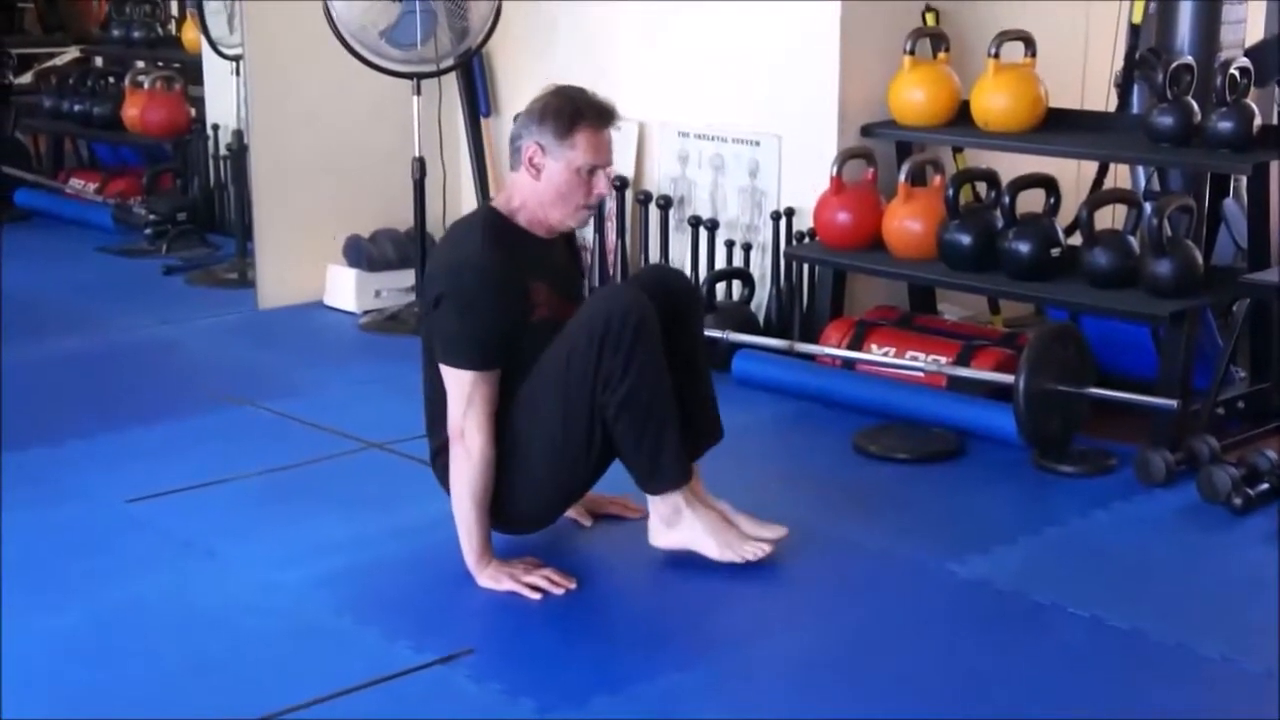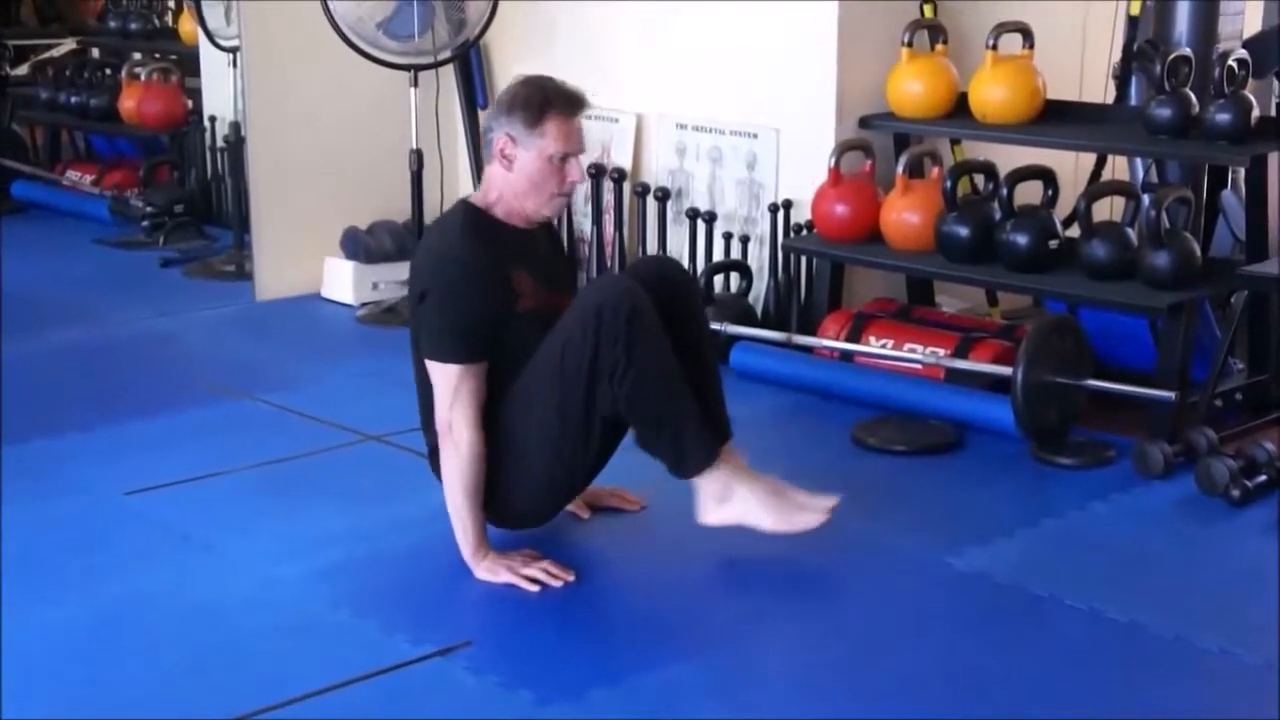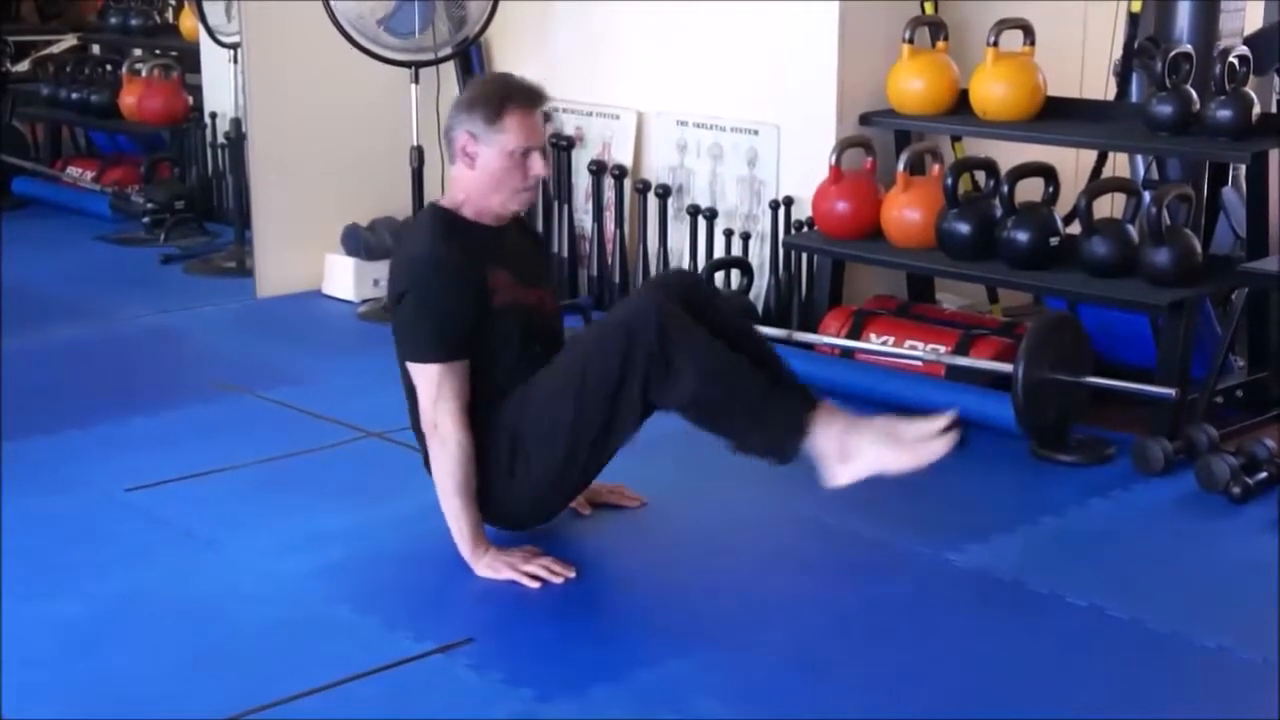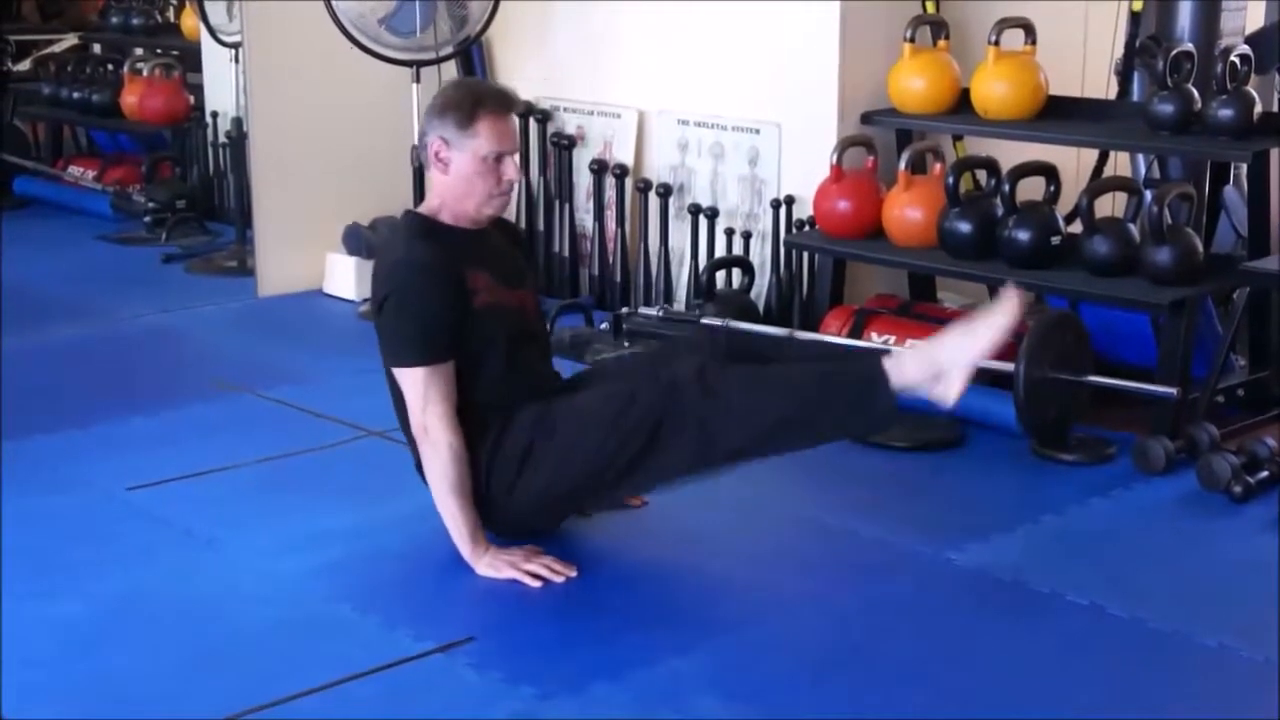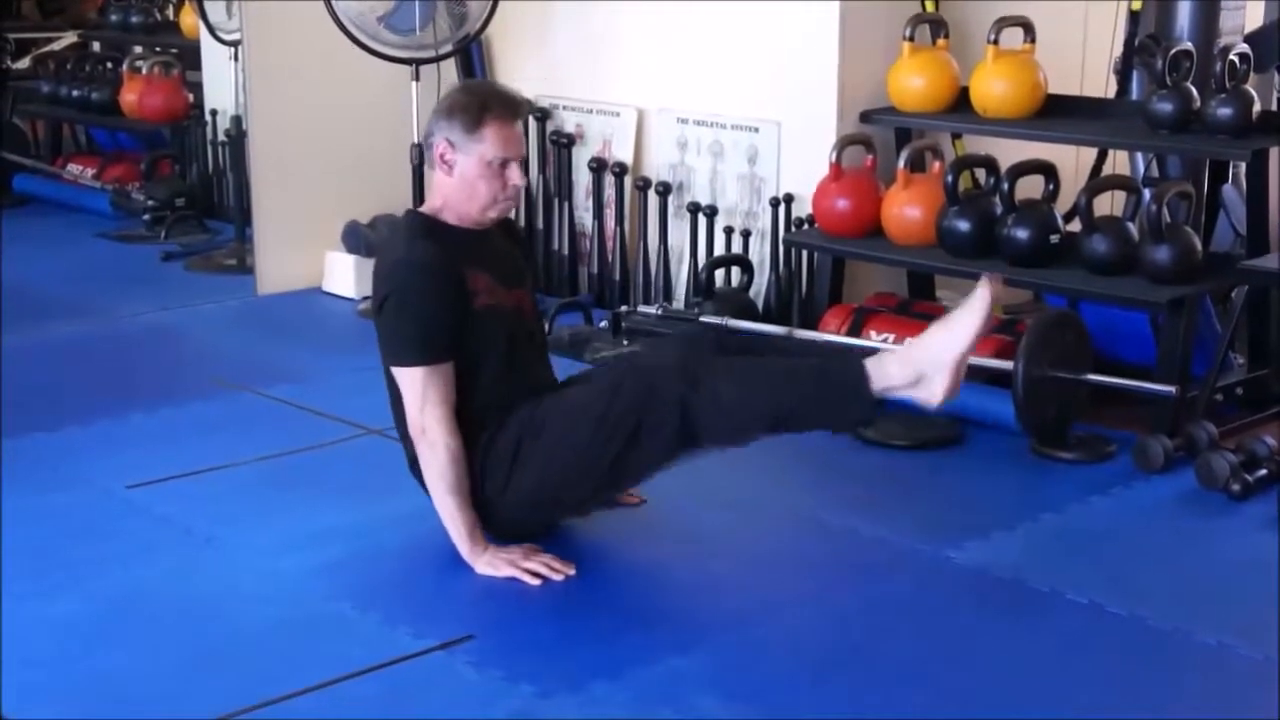
dt=0.2s
person 1, frame 1
left shoulder: (555, 241)
right shoulder: (477, 262)
right elbow: (468, 424)
left wrist: (570, 485)
right wrist: (482, 563)
left hip: (543, 458)
right hip: (506, 481)
left knee: (665, 291)
right knee: (620, 315)
left ankle: (680, 495)
right ankle: (672, 508)
person 1, frame 2
left shoulder: (539, 234)
right shoulder: (460, 256)
right elbow: (459, 416)
left wrist: (568, 478)
right wrist: (480, 555)
left hip: (535, 457)
right hip: (507, 476)
left knee: (659, 280)
right knee: (616, 306)
left ankle: (719, 472)
right ankle: (718, 484)
person 1, frame 3
left shoulder: (513, 233)
right shoulder: (435, 258)
right elbow: (443, 418)
left wrist: (567, 469)
right wrist: (478, 551)
left hip: (533, 439)
right hip: (506, 470)
left knee: (681, 293)
right knee: (646, 320)
left ankle: (828, 427)
right ankle: (829, 441)
person 1, frame 4
left shoulder: (495, 235)
right shoulder: (414, 266)
right elbow: (431, 423)
left wrist: (585, 467)
right wrist: (478, 551)
left hip: (542, 434)
right hip: (502, 476)
left knee: (713, 363)
right knee: (687, 397)
left ankle: (918, 367)
right ankle: (915, 372)
person 1, frame 5
left shoulder: (496, 235)
right shoulder: (416, 266)
right elbow: (429, 422)
left wrist: (572, 461)
right wrist: (476, 550)
left hip: (532, 445)
right hip: (500, 481)
left knee: (704, 354)
right knee: (676, 379)
left ankle: (899, 373)
right ankle: (892, 376)
